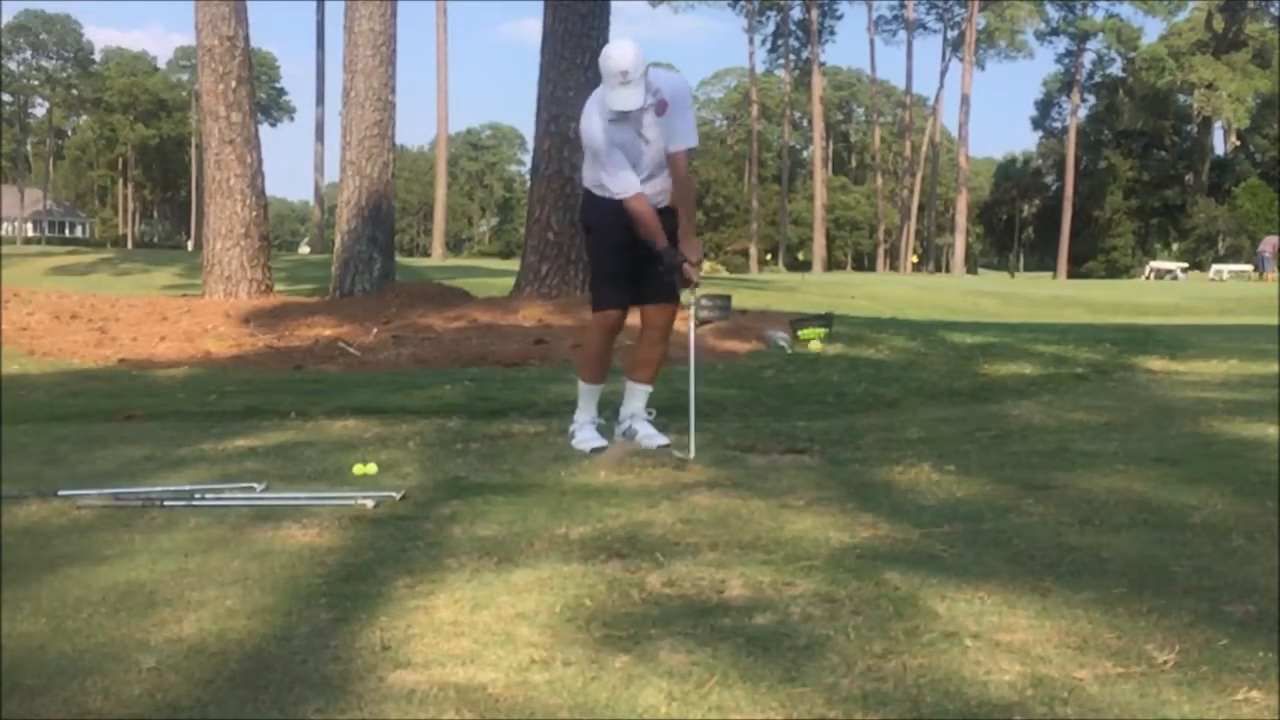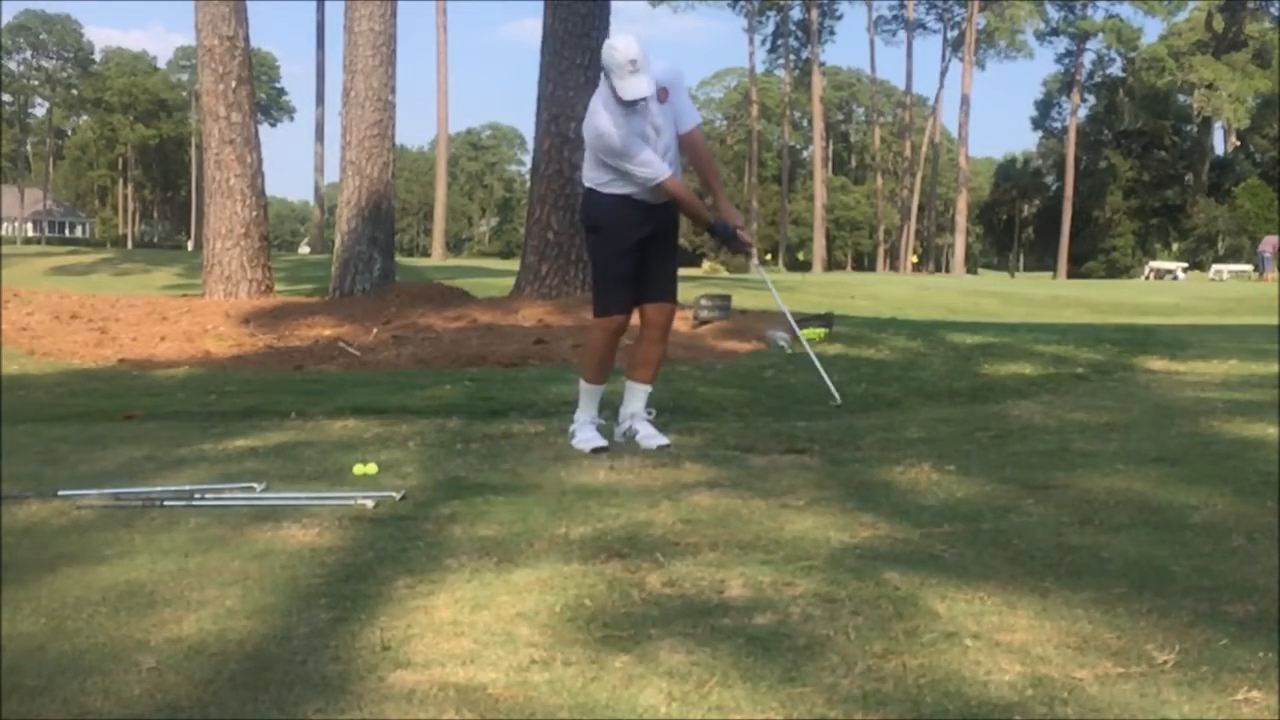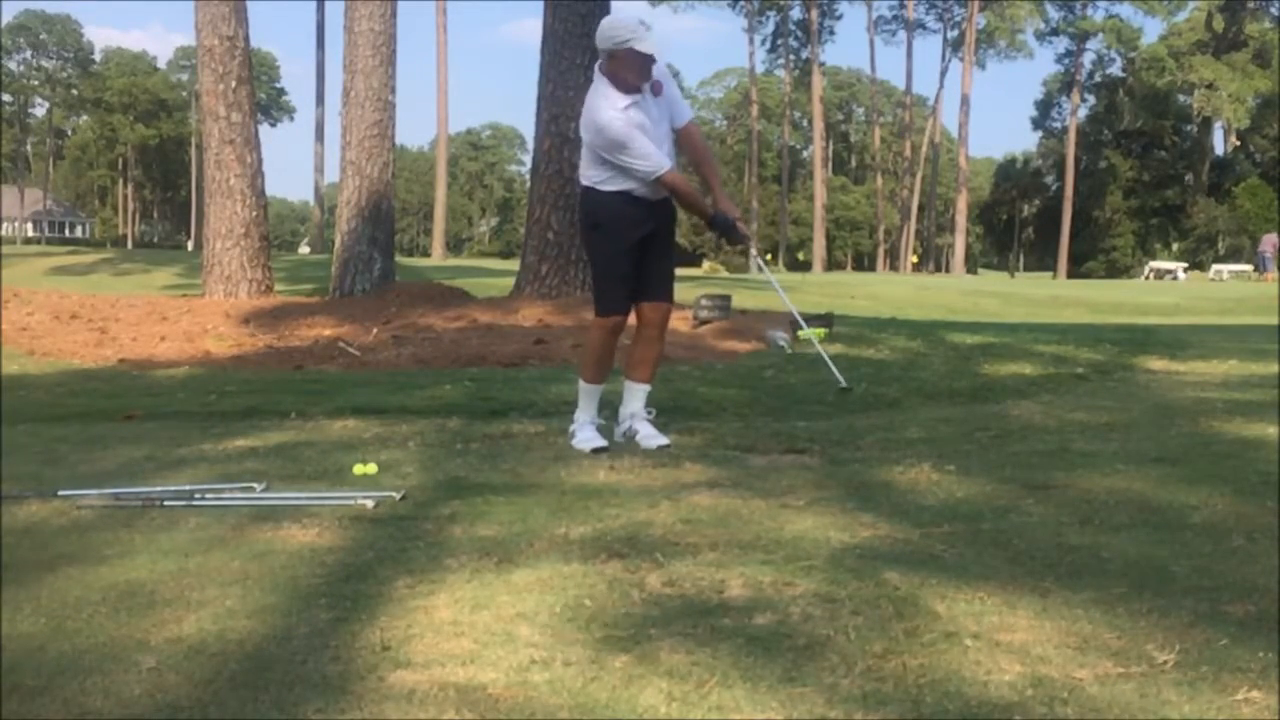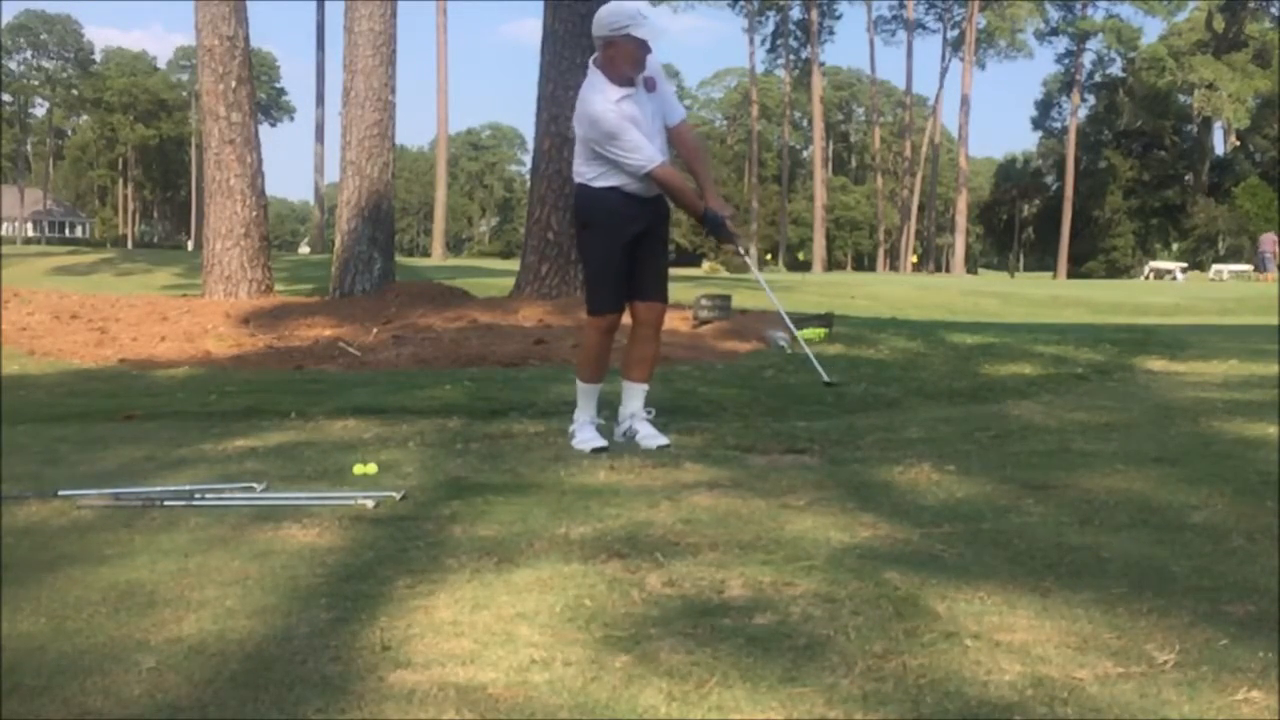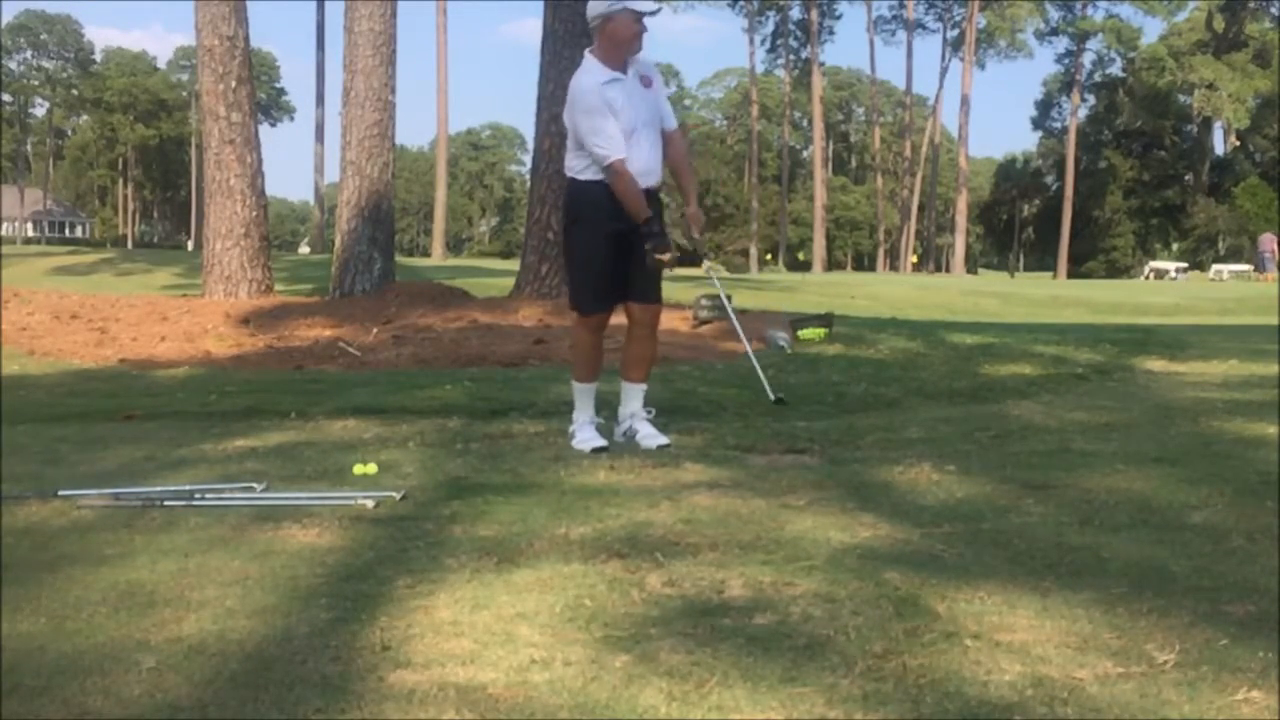
dt=0.3s
person 1, frame 1
left shoulder: (673, 88)
right shoulder: (596, 122)
left elbow: (681, 166)
right elbow: (632, 199)
left wrist: (688, 238)
right wrist: (669, 257)
left hip: (664, 209)
right hip: (613, 213)
left knee: (661, 315)
right knee: (609, 315)
left ankle: (633, 415)
right ankle: (584, 418)
person 1, frame 2
left shoulder: (665, 76)
right shoulder: (606, 123)
left elbow: (693, 141)
right elbow: (670, 184)
left wrist: (723, 203)
right wrist: (718, 229)
left hip: (660, 211)
right hip: (614, 213)
left knee: (660, 315)
right knee: (613, 319)
left ankle: (633, 416)
right ankle: (585, 418)
person 1, frame 3
left shoulder: (654, 72)
right shoulder: (606, 116)
left elbow: (688, 135)
right elbow: (669, 177)
left wrist: (721, 197)
right wrist: (716, 220)
left hip: (656, 207)
right hip: (612, 212)
left knee: (656, 315)
right knee: (611, 317)
left ankle: (633, 416)
right ankle: (585, 419)
person 1, frame 4
left shoulder: (650, 73)
right shoulder: (600, 107)
left elbow: (681, 134)
right elbow: (659, 172)
left wrist: (711, 195)
right wrist: (704, 216)
left hip: (650, 206)
right hip: (606, 209)
left knee: (651, 314)
right knee: (605, 317)
left ankle: (633, 416)
right ankle: (584, 420)
person 1, frame 5
left shoulder: (646, 72)
right shoulder: (587, 88)
left elbow: (671, 139)
right elbow: (615, 168)
left wrist: (691, 202)
right wrist: (650, 229)
left hip: (644, 204)
right hip: (597, 205)
left knee: (646, 315)
right knee: (593, 317)
left ankle: (632, 416)
right ankle: (583, 419)
